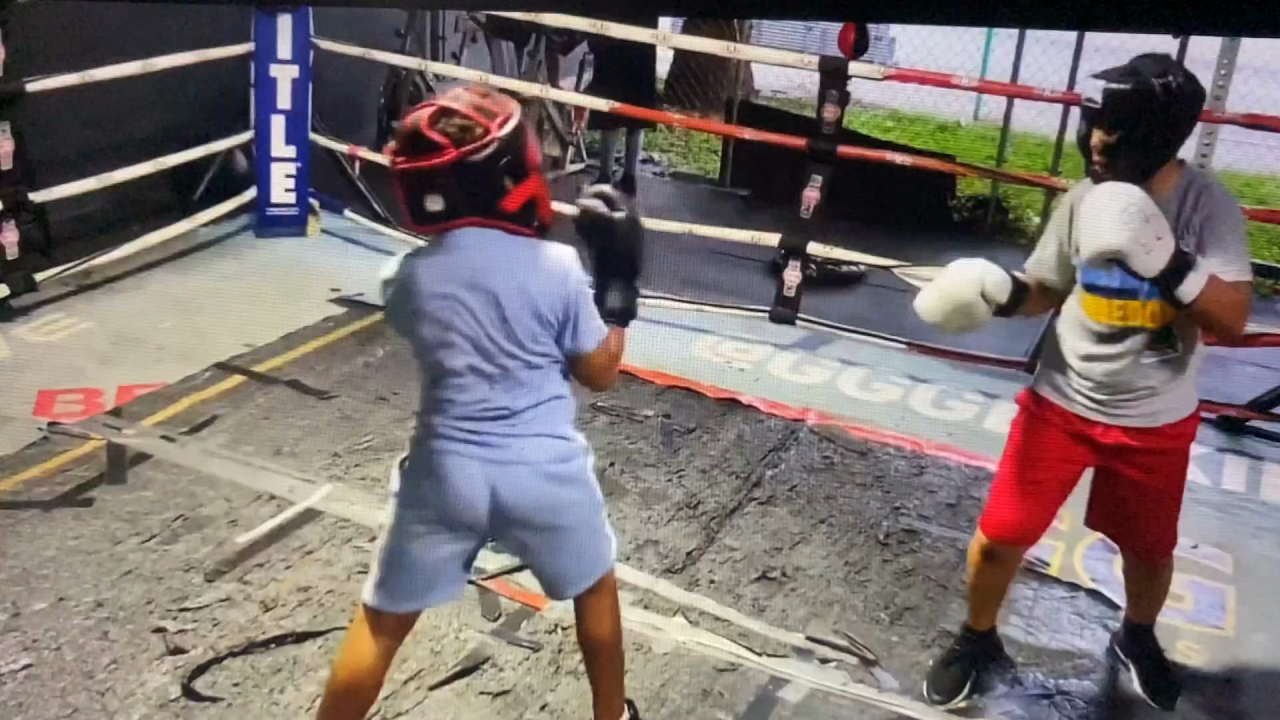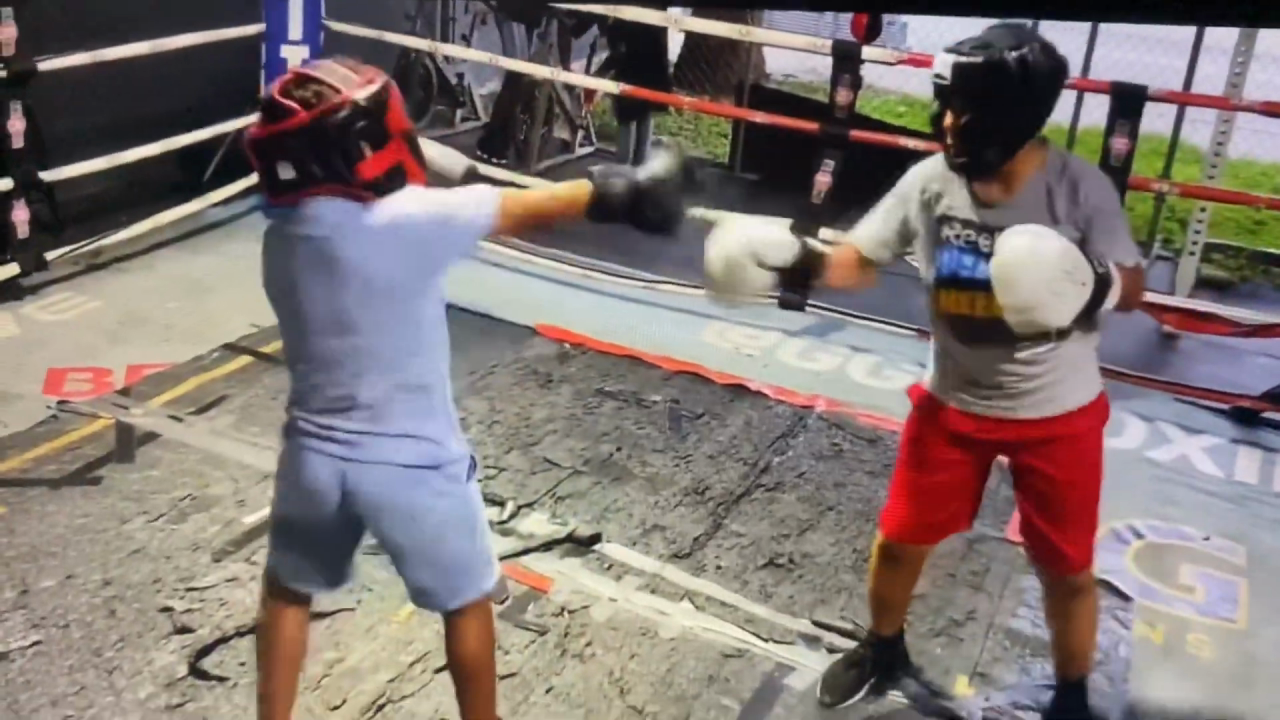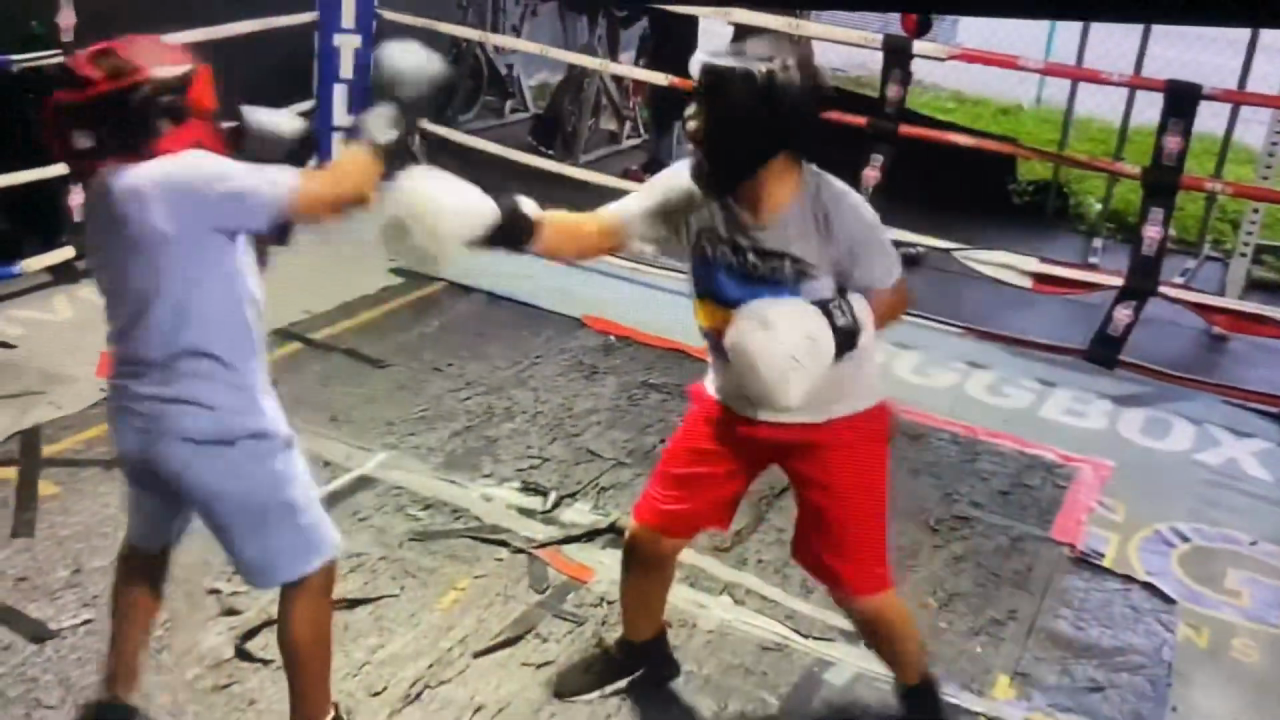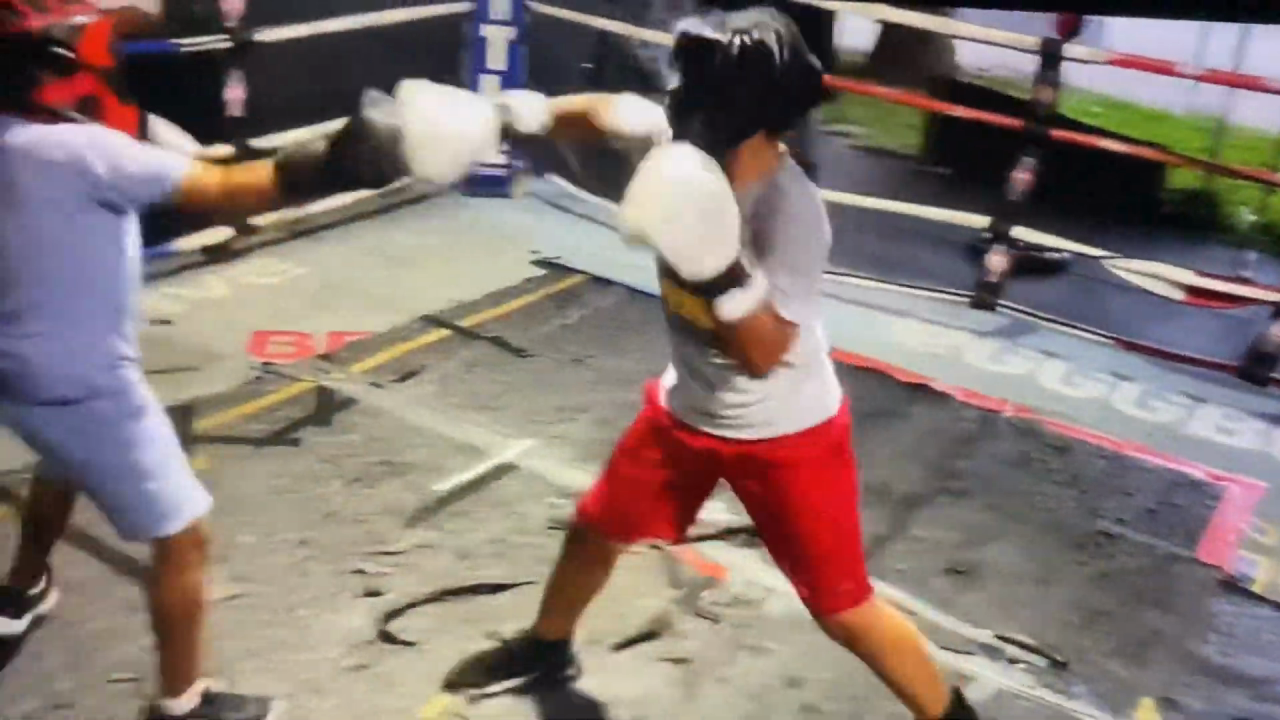
dt=0.7s
person 1, frame 1
left shoulder: (1209, 205)
right shoulder: (1081, 200)
left elbow: (1230, 319)
right elbow: (1042, 288)
left wrist: (1165, 261)
right wrist: (995, 290)
left hip: (1155, 422)
right hip: (1061, 402)
left knee: (1149, 548)
right knee: (999, 536)
left ankle: (1136, 637)
right ankle: (978, 641)
person 1, frame 2
left shoulder: (1080, 189)
right shoulder: (929, 182)
left elbow: (1132, 283)
right elbow: (855, 262)
left wrist: (1092, 288)
right wrist: (790, 262)
left hip: (1060, 413)
right hip: (954, 403)
left knee: (1065, 566)
right knee: (900, 540)
right ankle: (883, 649)
person 1, frame 3
left shoulder: (837, 214)
right shoulder: (687, 189)
left elbow: (892, 296)
right elbow: (591, 232)
left wrist: (840, 329)
right wrist: (503, 220)
left hip: (834, 419)
right hip: (733, 404)
left knee: (858, 587)
right knee: (650, 536)
right ankle: (641, 649)
person 1, frame 4
left shoulder: (791, 213)
right shoulder: (697, 156)
left elbow: (763, 352)
right elbow: (606, 115)
left wrist: (716, 265)
left hip: (786, 432)
right hip: (688, 408)
left knee: (842, 606)
right knee: (596, 525)
right ankle: (544, 647)
person 2, frame 1
left shoulder: (409, 279)
right shoulder: (554, 267)
right elbow: (601, 373)
right wrist: (620, 275)
left hip: (447, 475)
right hip: (543, 468)
left knee: (382, 622)
right knee: (595, 592)
person 2, frame 2
left shoulder: (282, 238)
right shoulder: (411, 221)
right elbow: (528, 209)
right wrist: (626, 190)
left hip: (314, 459)
right hip: (414, 467)
left knee: (286, 593)
right knee: (466, 604)
person 2, frame 3
left shoulder: (111, 204)
right shoulder: (187, 179)
right elbow: (337, 194)
right wrist: (387, 128)
left hip: (143, 423)
right hip: (225, 433)
left knee: (148, 548)
right knee: (308, 574)
person 2, frame 4
right shoulder: (79, 152)
right elbow: (221, 190)
right wrist: (344, 161)
right hip: (79, 385)
left knee: (68, 464)
right knee: (182, 536)
